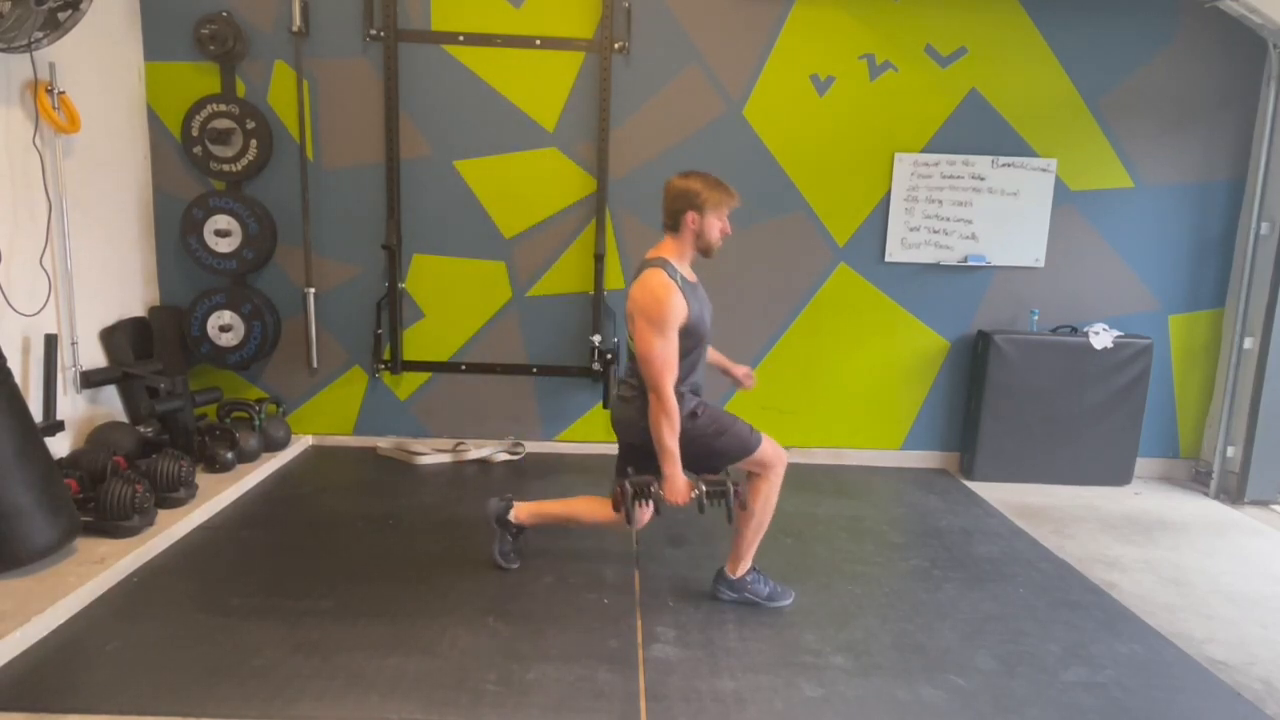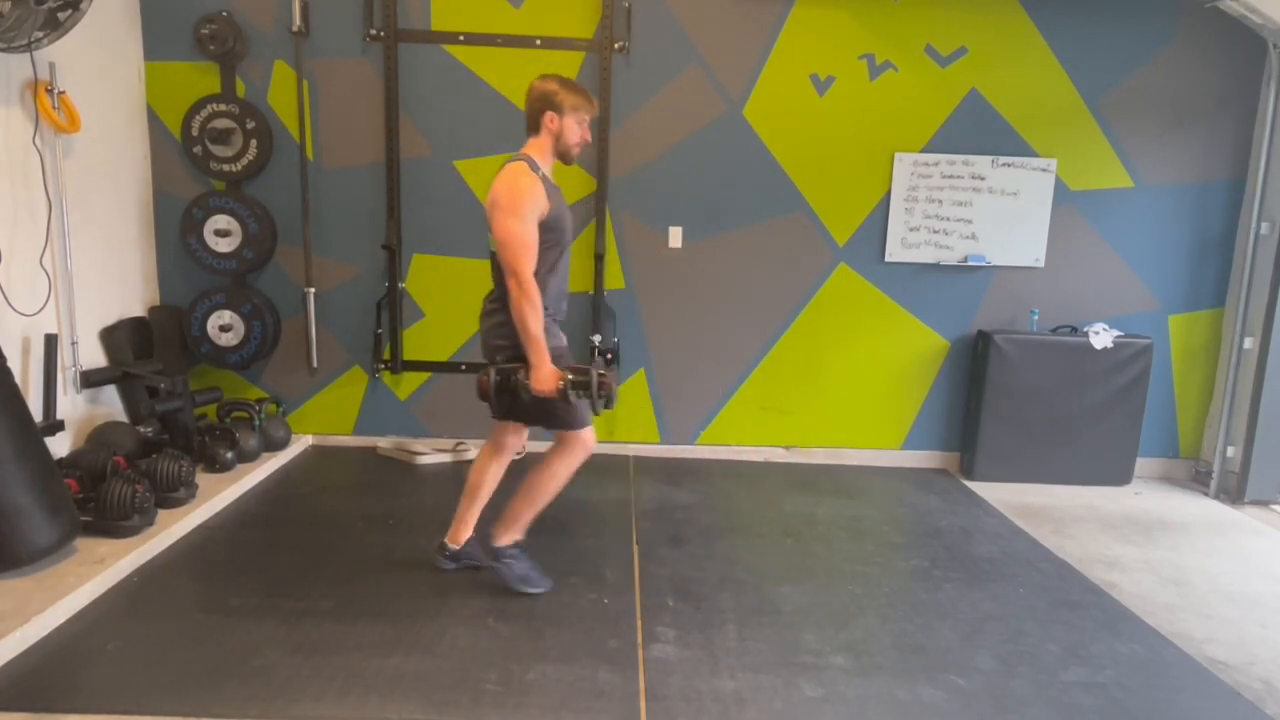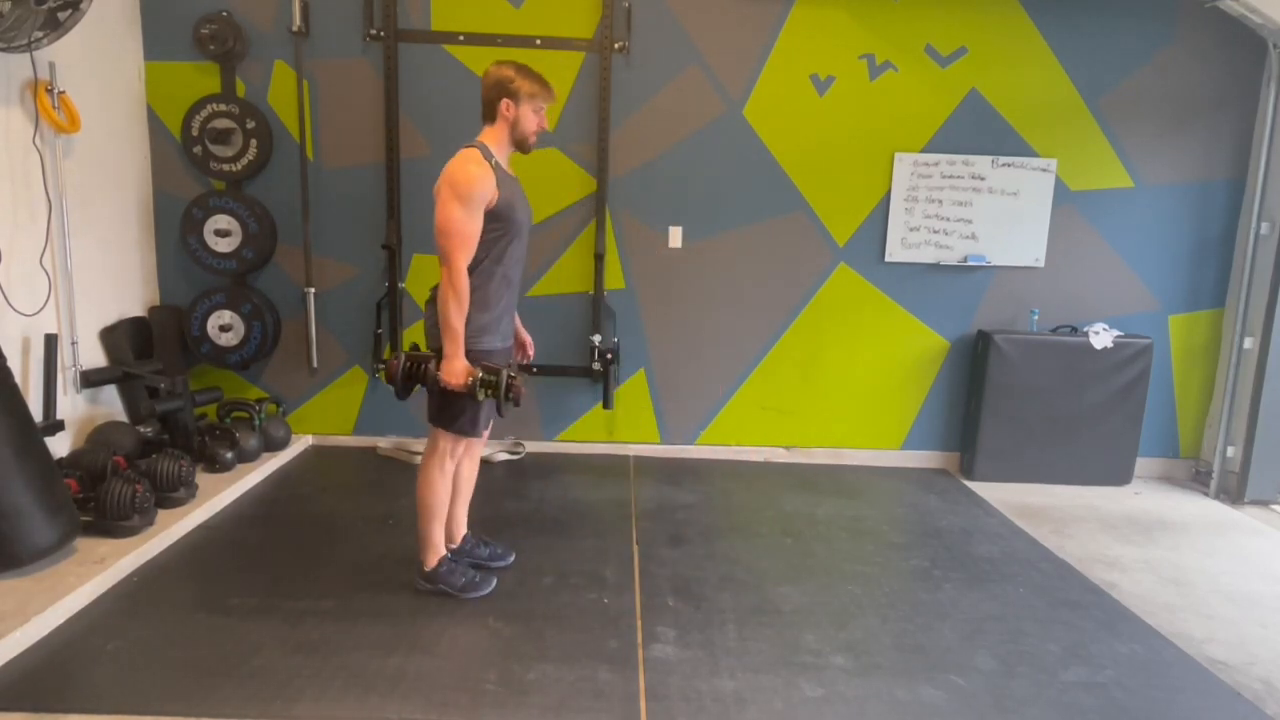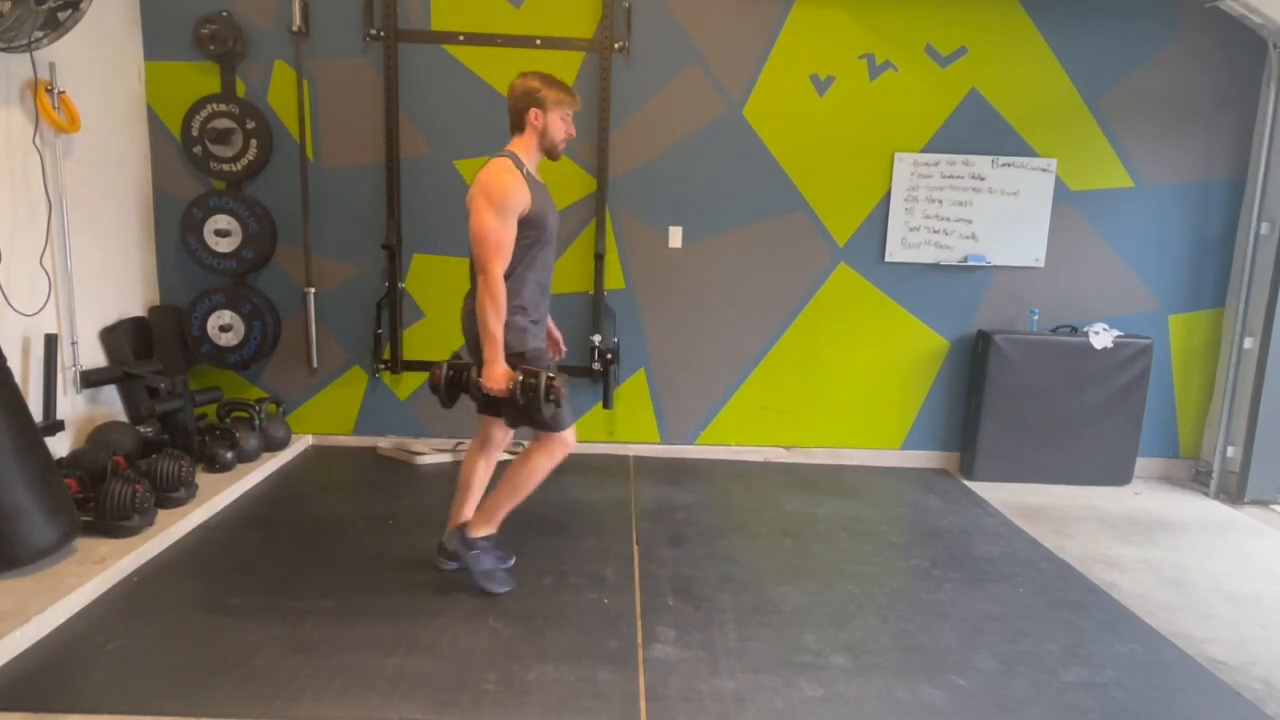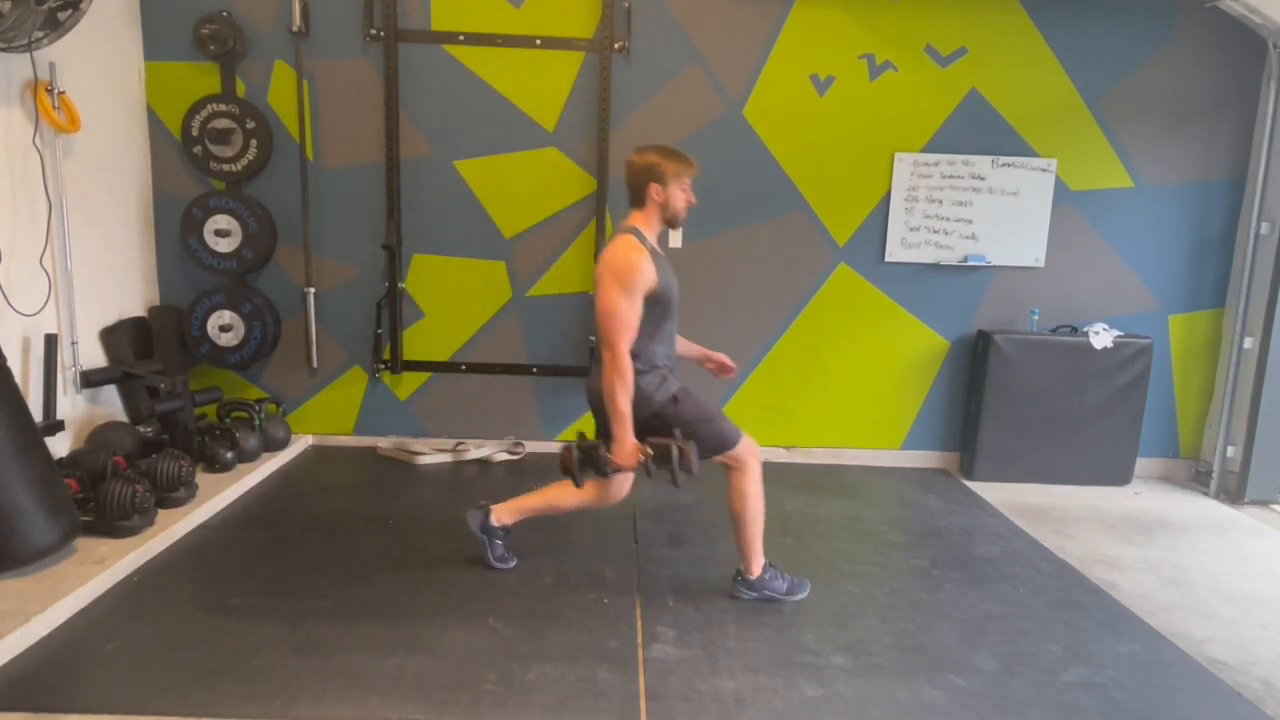
dt=0.5s
person 1, frame 1
left shoulder: (677, 267)
right shoulder: (659, 290)
right elbow: (661, 393)
left wrist: (725, 364)
right wrist: (672, 471)
left hip: (644, 411)
right hip: (655, 414)
left knee: (631, 515)
right knee: (771, 462)
left ankle: (514, 515)
right ankle: (737, 575)
person 1, frame 2
left shoulder: (538, 179)
right shoulder: (520, 184)
right elbow: (520, 281)
left wrist: (550, 336)
right wrist: (540, 360)
left hip: (530, 334)
right hip: (523, 339)
left knee: (507, 440)
right knee: (577, 440)
left ankle: (457, 542)
right ankle: (503, 543)
person 1, frame 3
left shoulder: (498, 171)
right shoulder: (470, 171)
right elbow: (455, 269)
left wrist: (513, 326)
right wrist: (453, 352)
left hip: (490, 334)
right hip: (467, 337)
left knee: (474, 439)
right knee: (448, 445)
left ankle: (457, 539)
right ankle: (434, 564)
person 1, frame 4
left shoulder: (525, 177)
right shoulder: (503, 179)
right elbow: (490, 276)
left wrist: (545, 323)
right wrist: (494, 358)
left hip: (520, 327)
right hip: (505, 333)
left knee: (495, 435)
right knee: (559, 438)
left ankle: (456, 538)
right ankle: (476, 533)
person 1, frame 5
left shoulder: (642, 246)
right shoulder: (629, 257)
right elbow: (617, 352)
left wrist: (699, 353)
right wrist: (622, 435)
left hip: (643, 384)
right hip: (643, 392)
left knee: (608, 490)
right knee: (746, 455)
left ankle: (494, 518)
right ankle: (755, 574)
